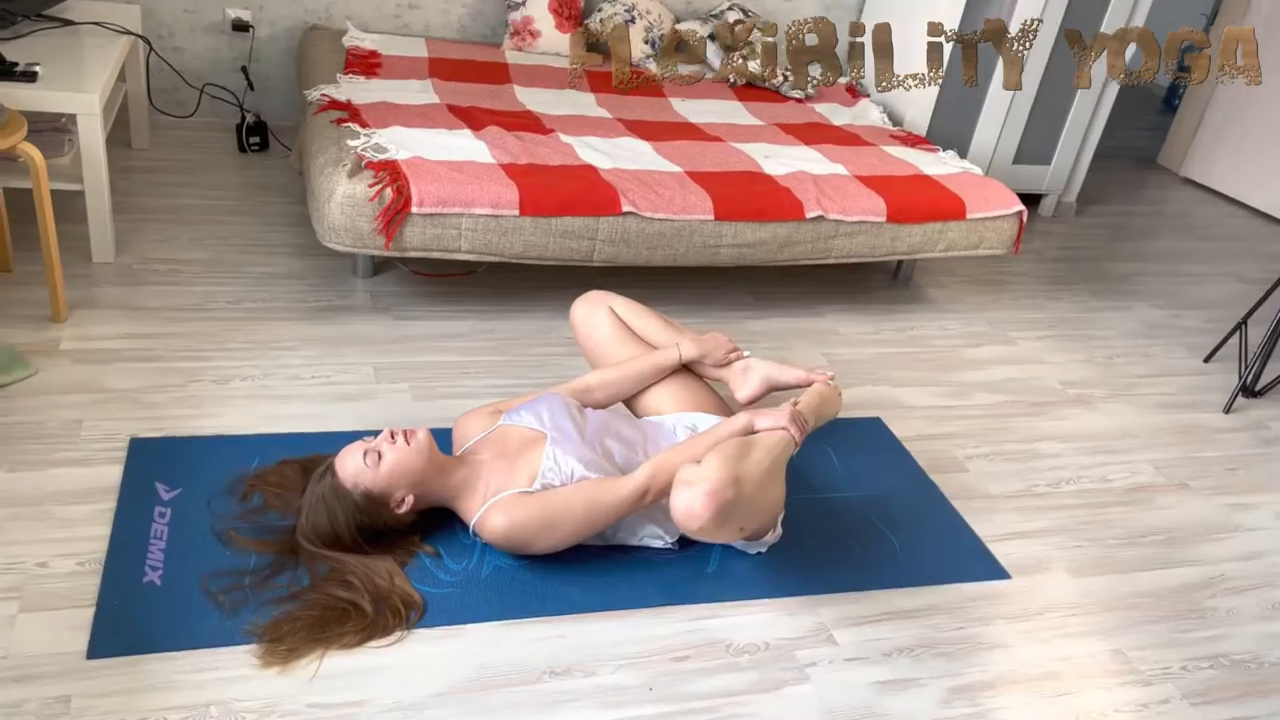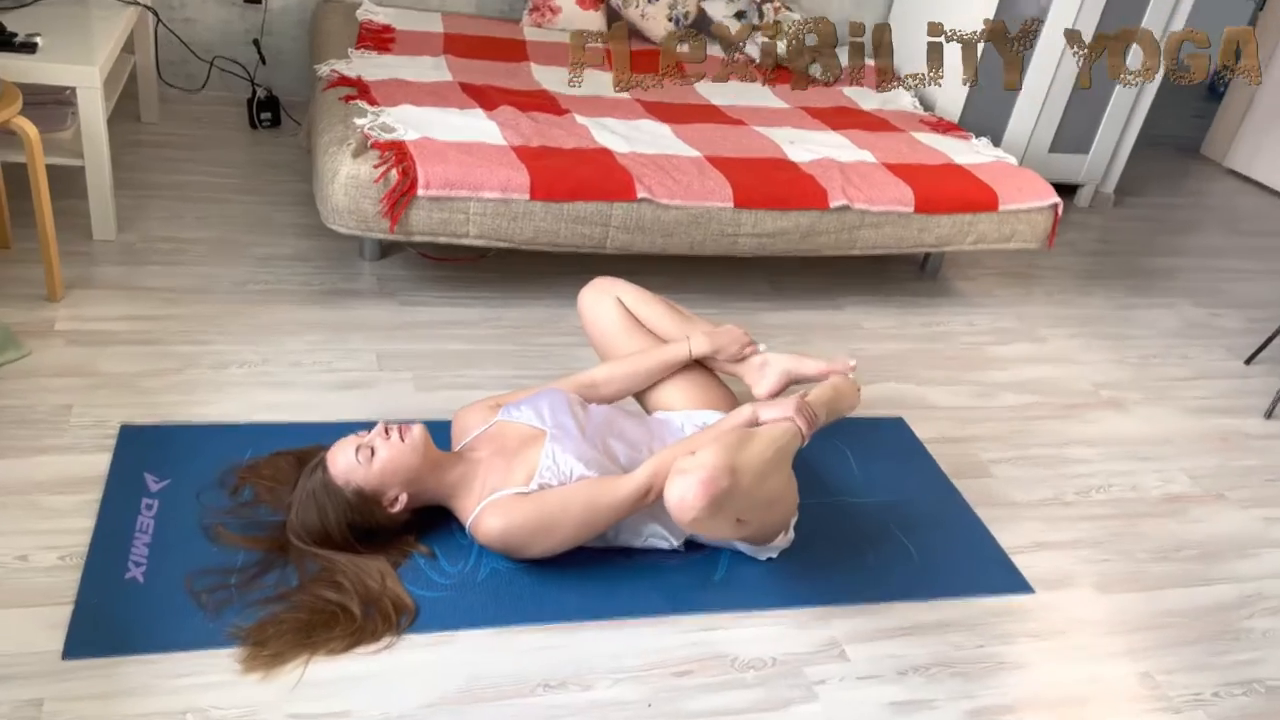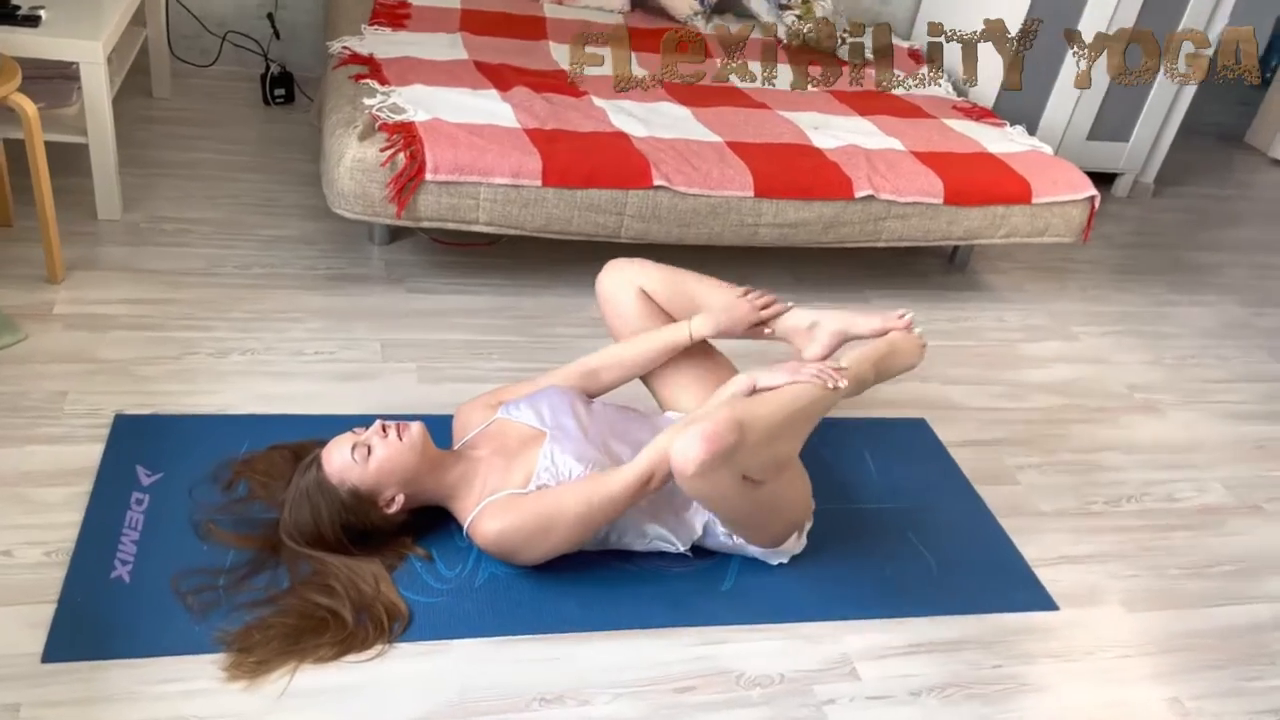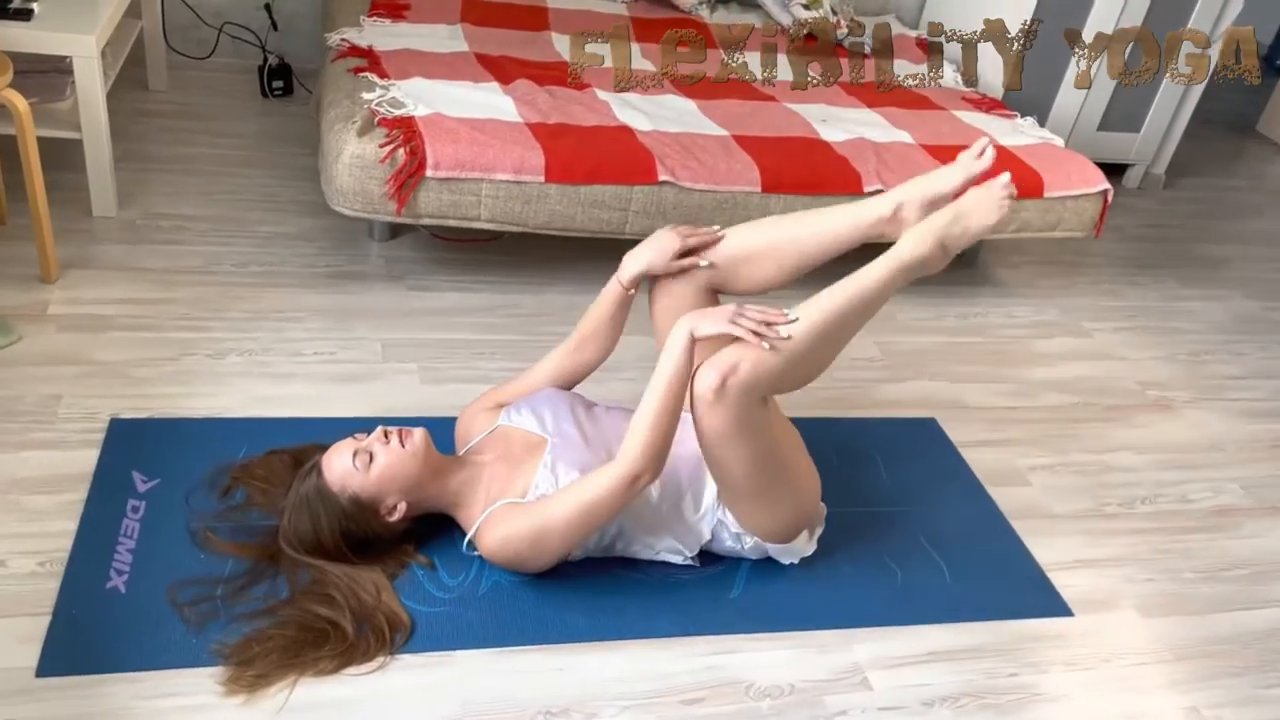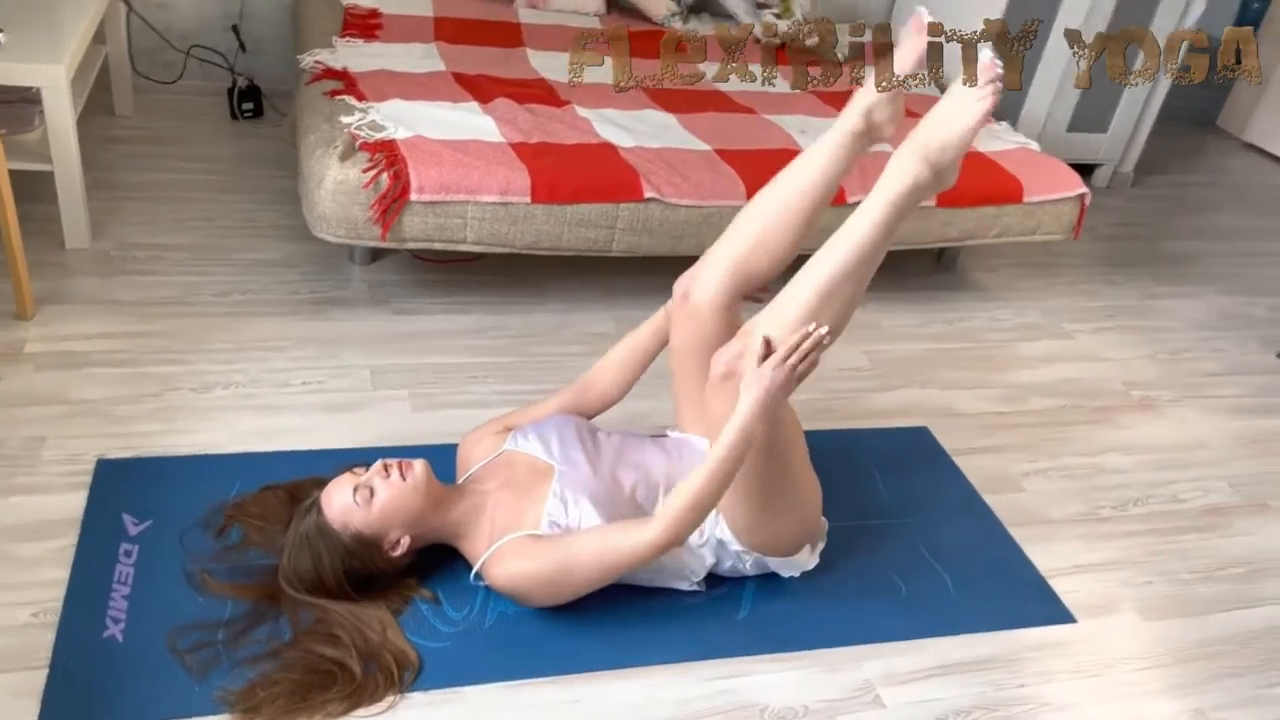
dt=0.3s
person 1, frame 1
left shoulder: (472, 428)
right shoulder: (501, 518)
left elbow: (582, 393)
right elbow: (642, 485)
left wrist: (683, 350)
right wrist: (741, 425)
left hip: (694, 434)
left knee: (593, 307)
right knee: (703, 498)
left ankle: (743, 375)
right ankle: (804, 411)
person 1, frame 2
left shoulder: (472, 423)
right shoulder: (499, 520)
left elbow: (590, 387)
right elbow: (643, 486)
left wrist: (697, 344)
right wrist: (747, 417)
left hip: (705, 434)
left knee: (602, 295)
right knee: (698, 489)
left ankle: (761, 370)
right ankle: (818, 404)
person 1, frame 3
left shoulder: (474, 419)
right shoulder: (498, 524)
left elbow: (586, 377)
right elbow: (638, 478)
left wrist: (700, 329)
right wrist: (729, 382)
left hip: (720, 452)
right hip: (760, 519)
left knee: (622, 278)
right knee: (704, 442)
left ankle: (815, 334)
right ankle: (854, 368)
person 1, frame 4
left shoulder: (478, 424)
right shoulder: (503, 532)
left elbow: (581, 352)
right elbow: (635, 470)
left wrist: (632, 273)
right wrist: (683, 337)
left hip: (725, 437)
right hip: (762, 516)
left knee: (680, 259)
right knee: (724, 376)
left ankle: (897, 209)
right ankle: (920, 249)
person 1, frame 5
left shoulder: (481, 451)
right shoulder: (511, 565)
left elbow: (591, 389)
right elbow: (662, 531)
left wrist: (681, 316)
right wrist: (749, 417)
left hip: (706, 459)
right hip: (758, 536)
left knee: (706, 290)
right knee: (737, 364)
left ankle: (871, 114)
right ankle: (914, 169)
